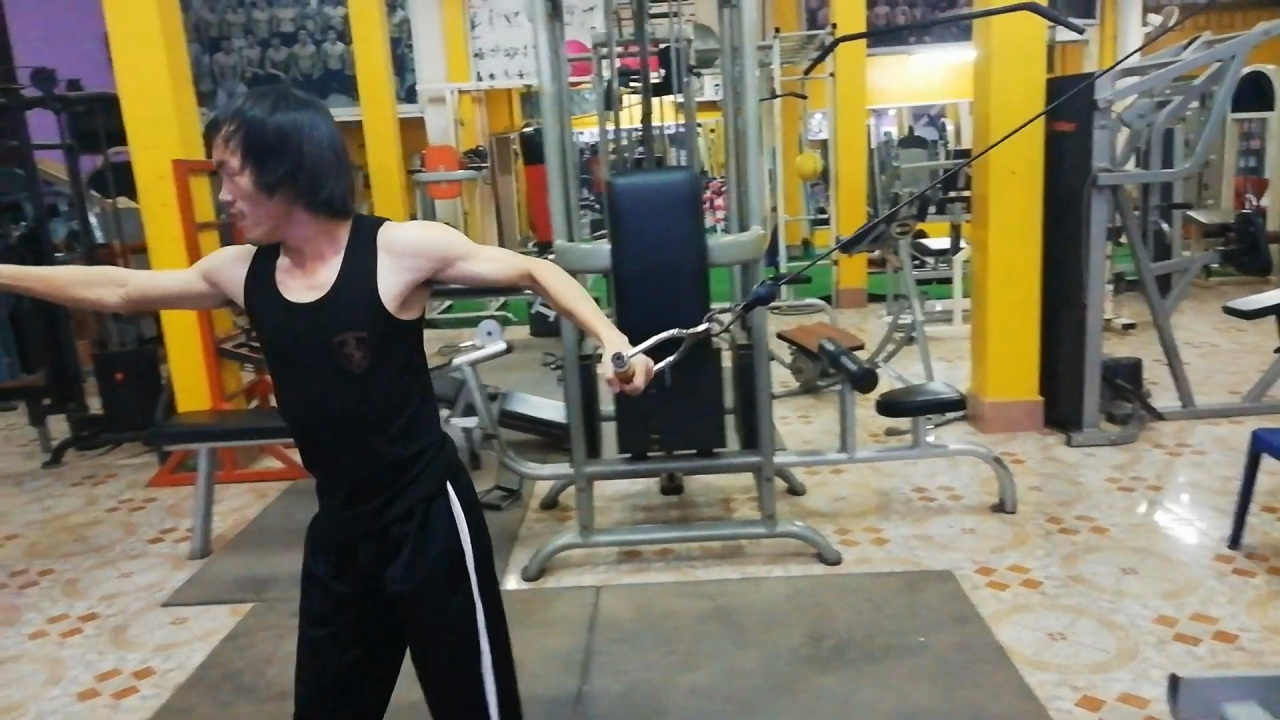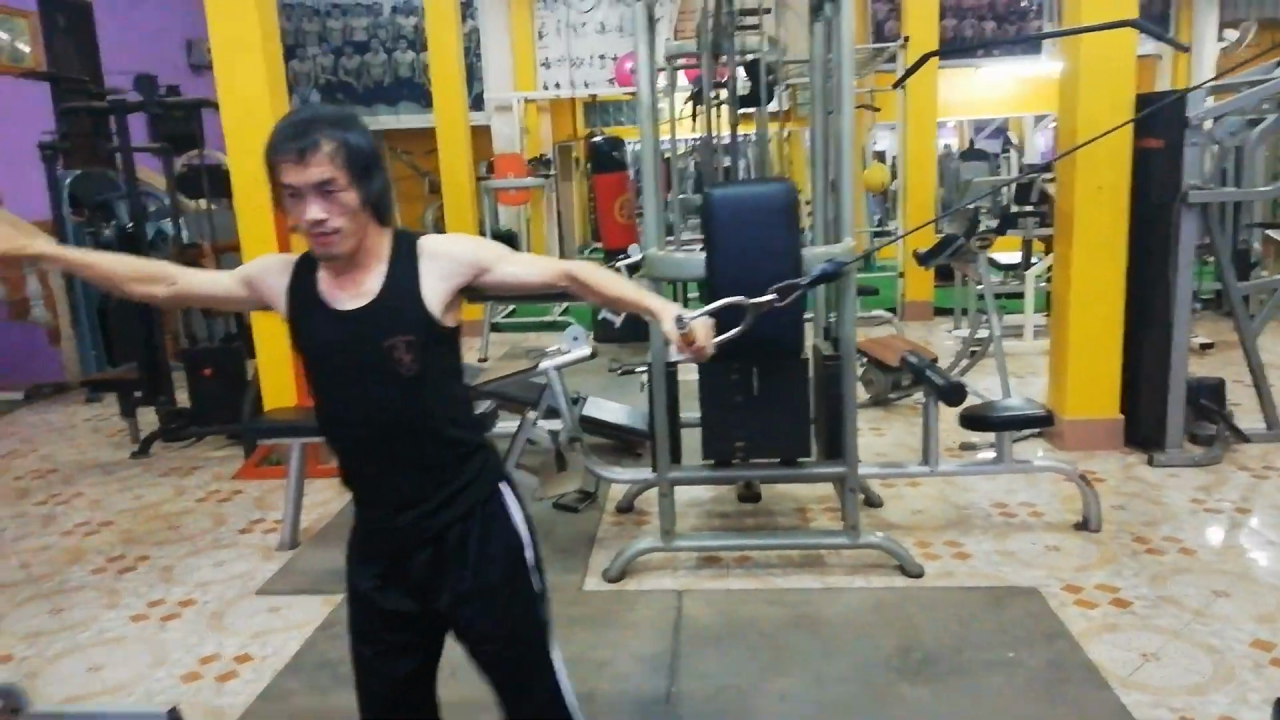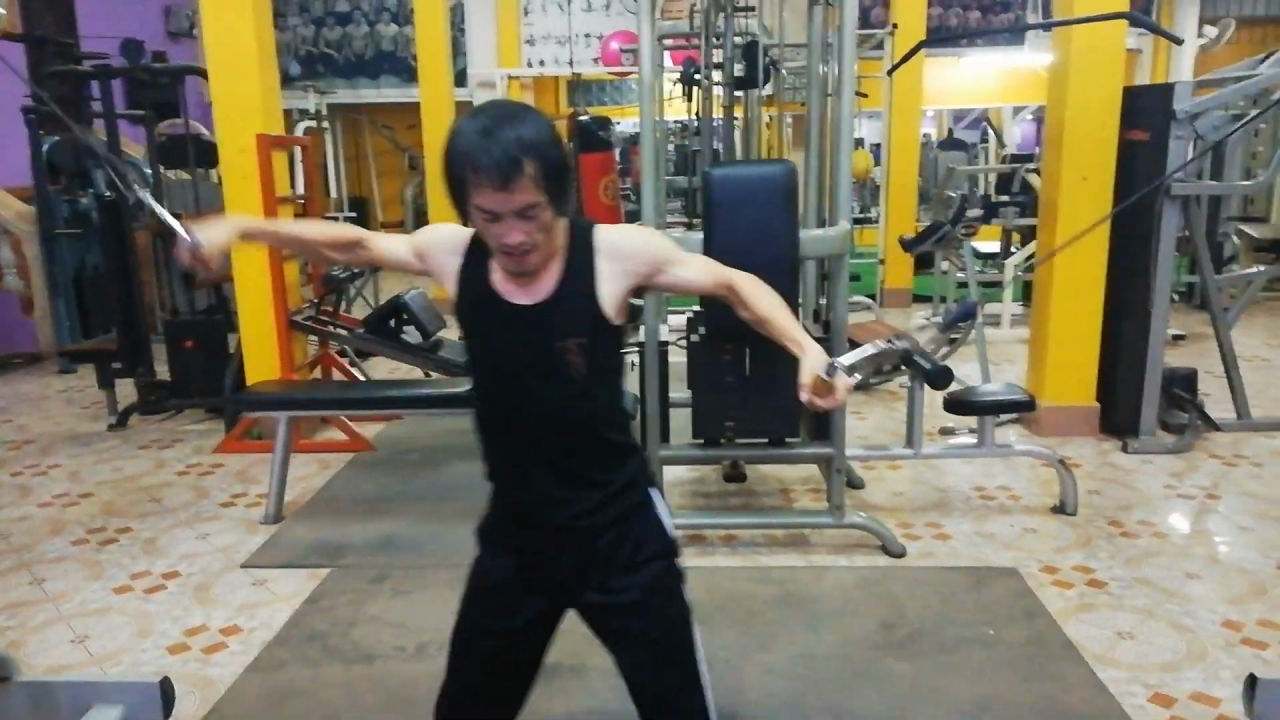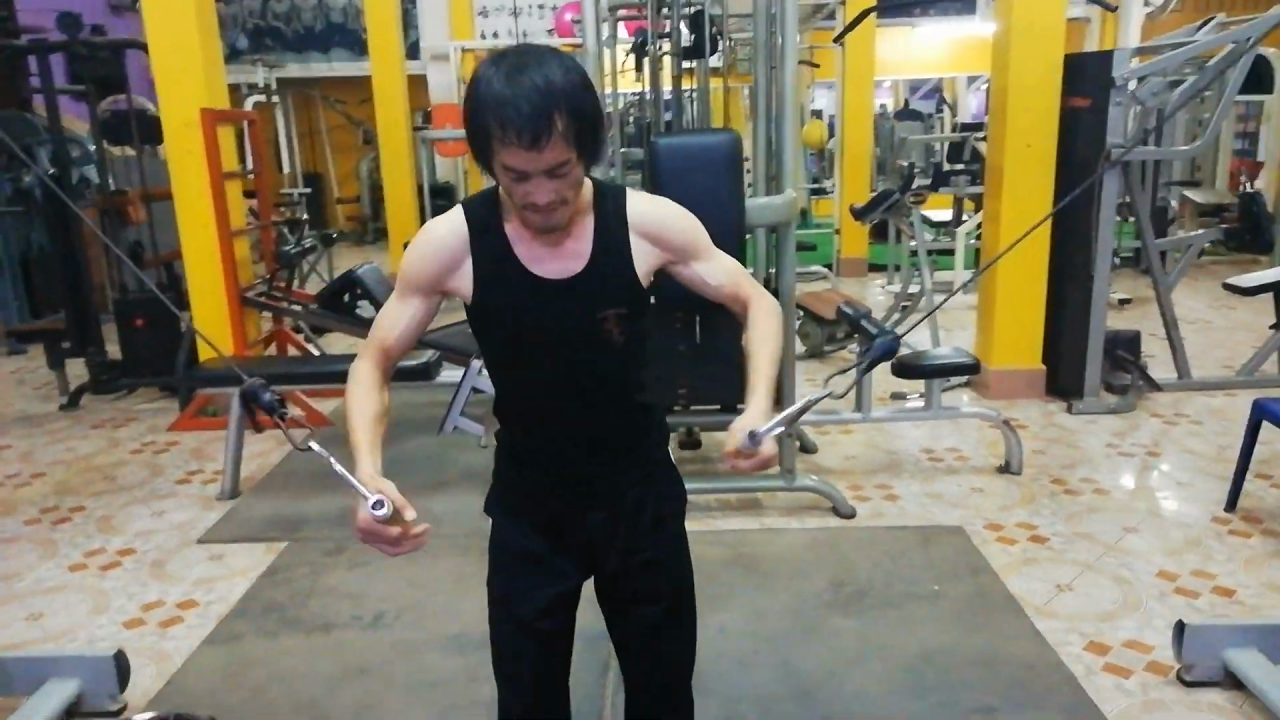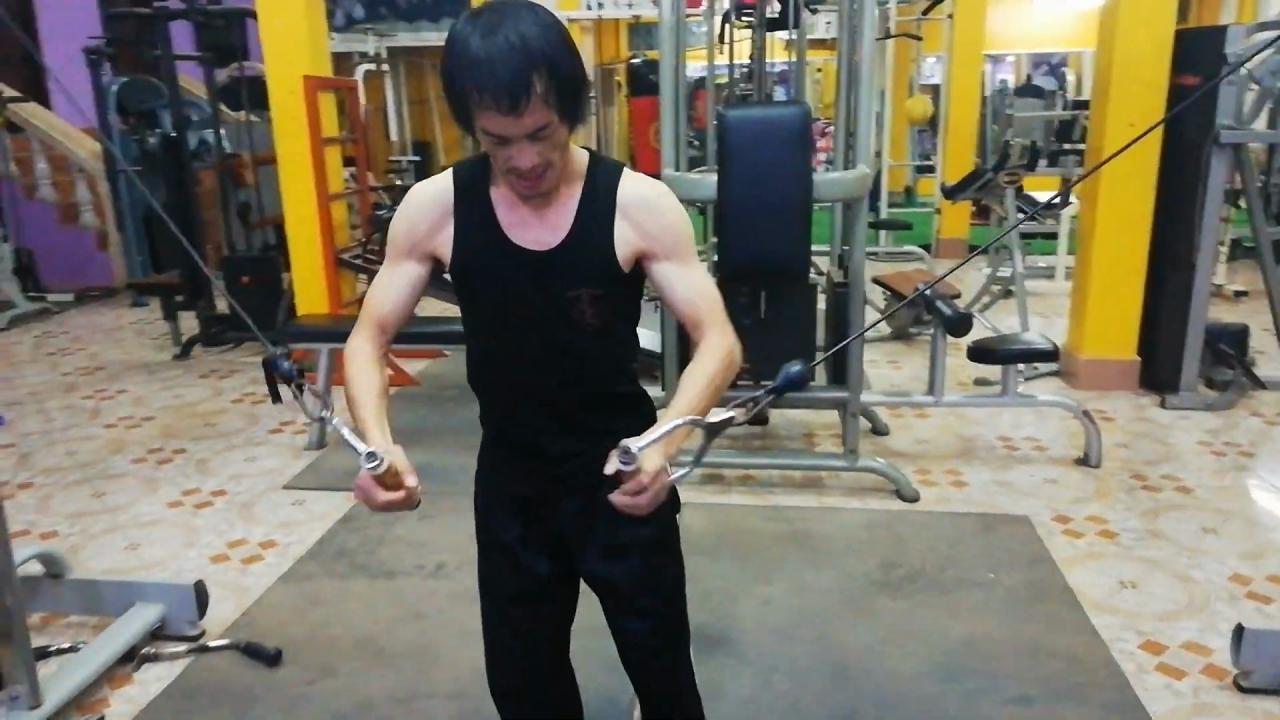
dt=0.5s
person 1, frame 1
left shoulder: (400, 250)
right shoulder: (242, 271)
left elbow: (532, 272)
right elbow: (118, 289)
left wrist: (609, 337)
left hip: (427, 518)
right hip: (339, 528)
person 1, frame 2
left shoulder: (440, 261)
right shoulder: (285, 282)
left elbow: (568, 275)
right elbow: (160, 283)
left wrist: (661, 311)
left hip: (474, 526)
right hip: (381, 541)
person 1, frame 3
left shoulder: (616, 252)
right shoulder: (450, 255)
left elbow: (732, 283)
right elbow: (355, 242)
left wrist: (806, 348)
right wrist: (242, 228)
left hip: (620, 528)
right hip: (516, 532)
person 1, frame 4
left shoulder: (647, 222)
right shoulder: (450, 243)
left elbow: (755, 303)
right elbow: (375, 362)
left wrist: (757, 409)
right wrist: (370, 473)
left hip: (638, 490)
right hip: (528, 504)
person 1, frame 5
left shoulder: (639, 203)
right shoulder: (436, 207)
left elbow: (718, 342)
right elbow: (369, 339)
left wrist: (665, 439)
right wrist: (379, 443)
left hip: (620, 478)
right hip: (510, 488)
